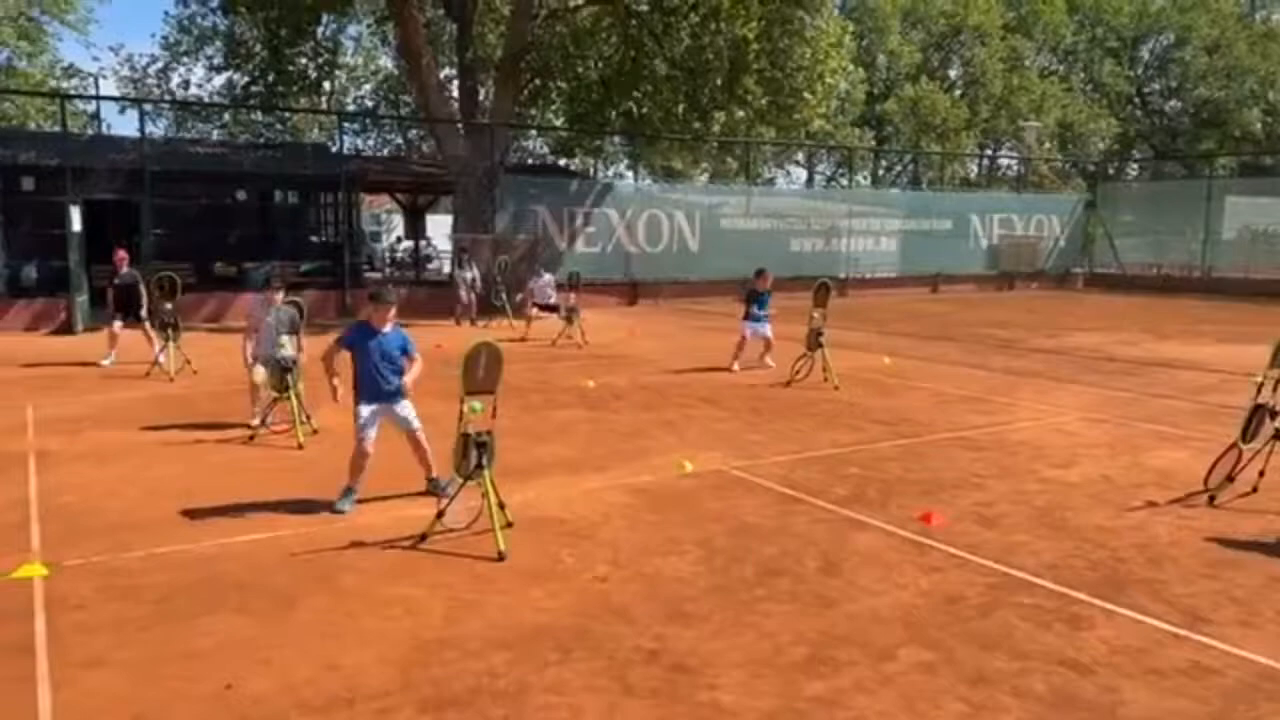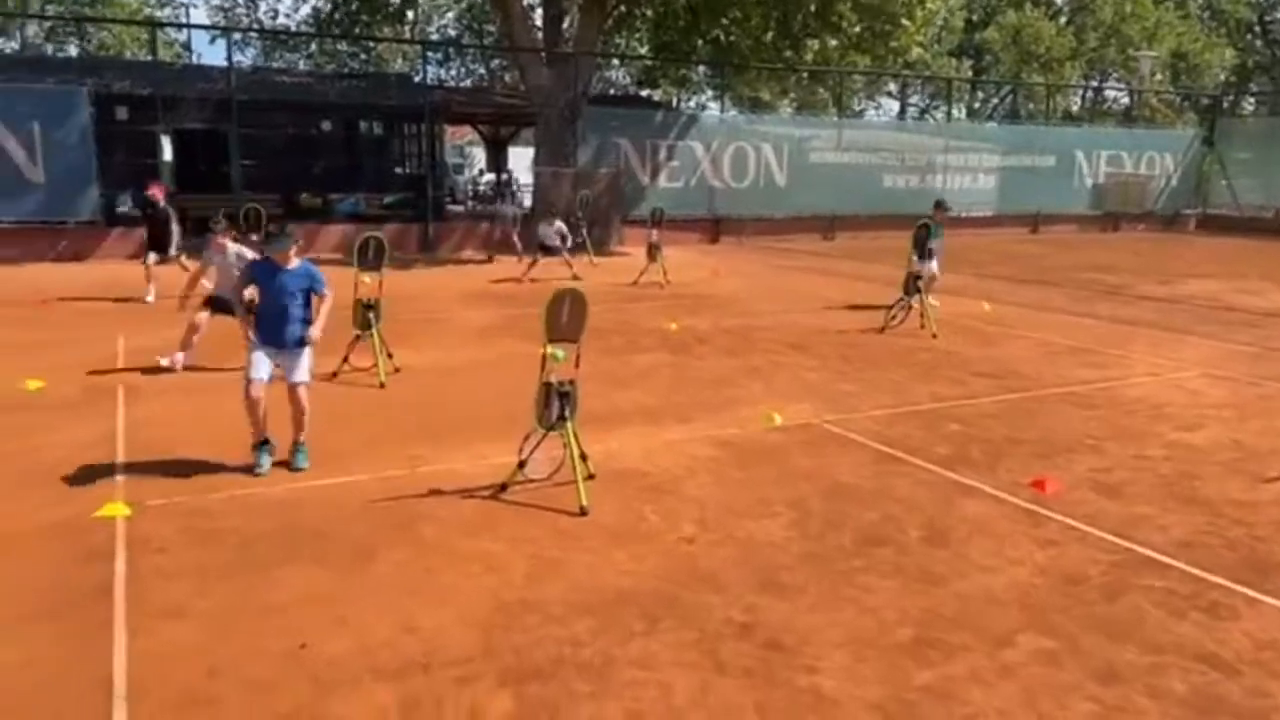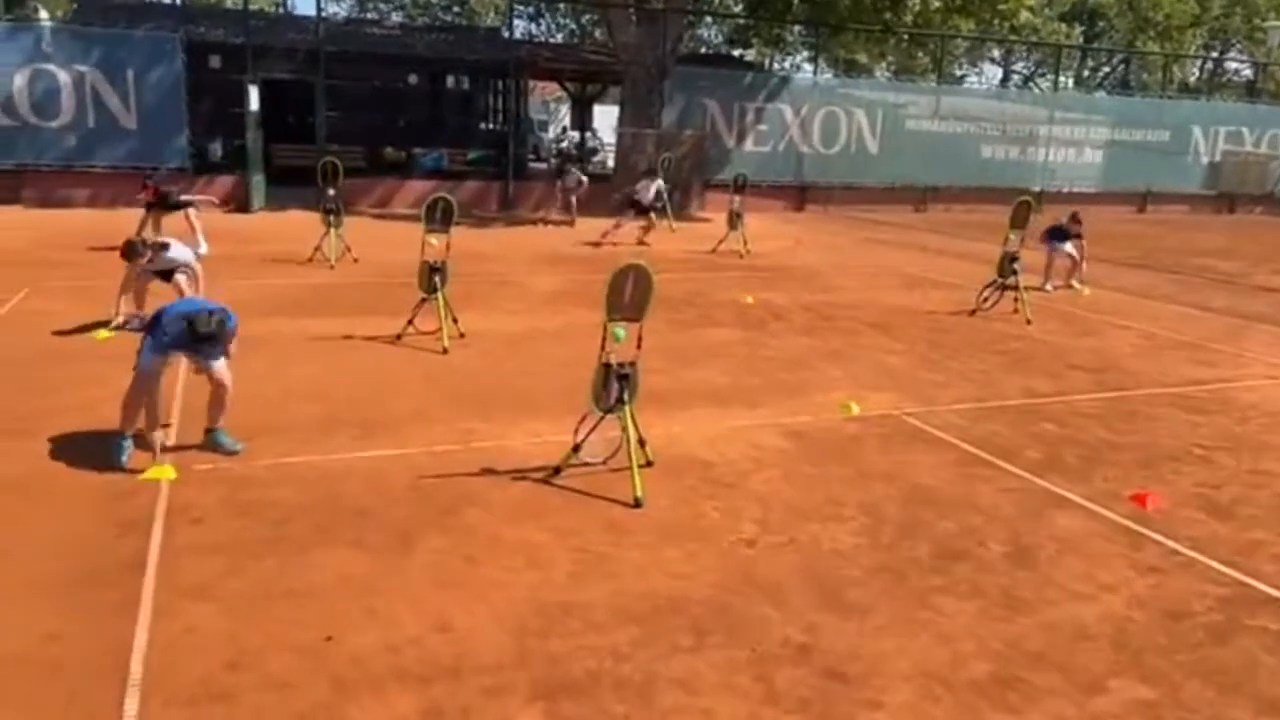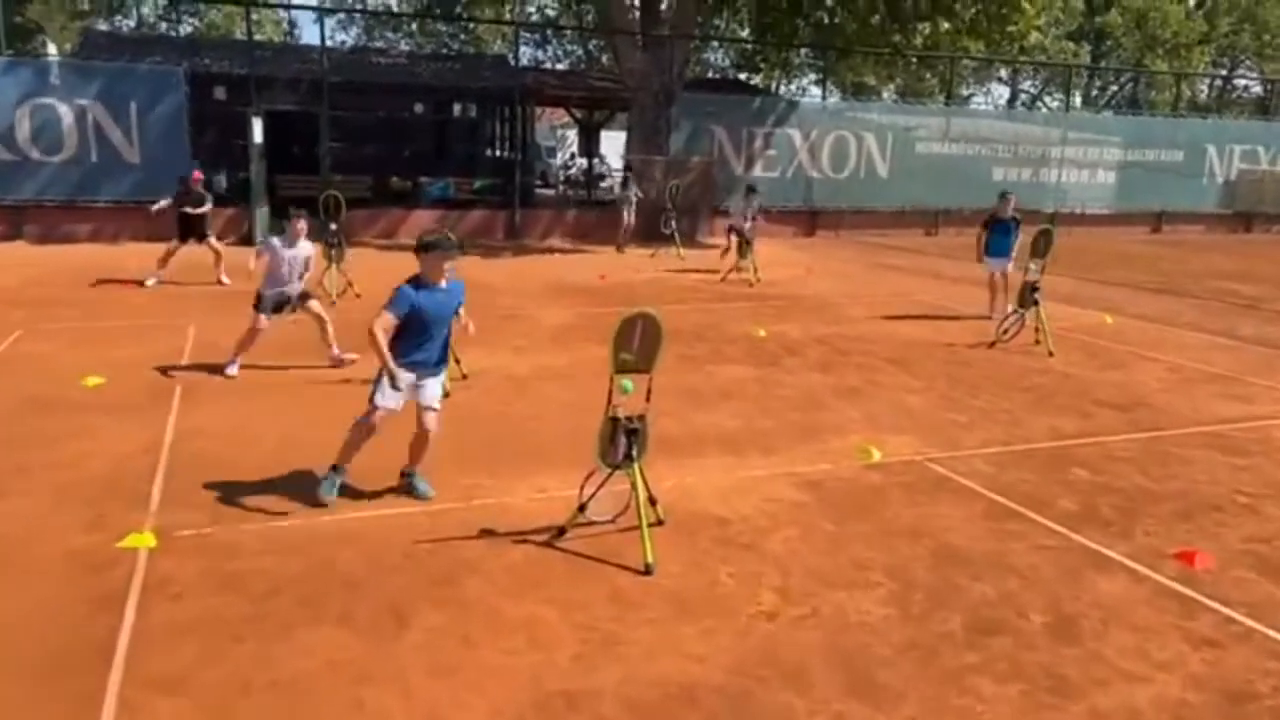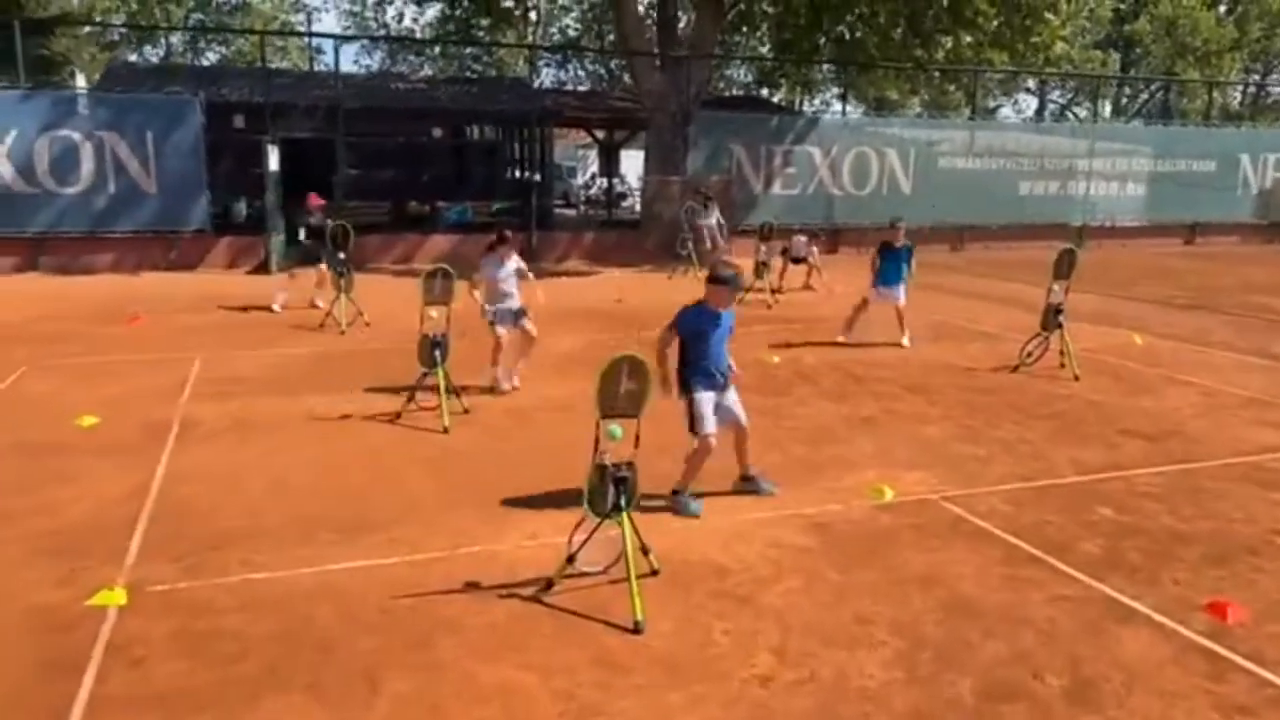
dt=0.7s
person 1, frame 1
left shoulder: (400, 335)
right shoulder: (356, 332)
left elbow: (417, 360)
right elbow: (330, 355)
left wrist: (410, 377)
right wrist: (333, 382)
left hip: (397, 398)
right hip: (367, 401)
left knee: (418, 439)
right knee: (365, 447)
left ankle: (433, 481)
right ankle: (351, 490)
person 1, frame 2
left shoulder: (309, 272)
right shoulder: (259, 267)
left elbow: (326, 297)
right elbow: (238, 291)
left wrist: (318, 326)
right wrist: (244, 320)
left hip: (297, 343)
right hip: (264, 342)
left knee: (299, 396)
right knee: (253, 393)
left ankle: (299, 445)
right ankle: (262, 444)
person 1, frame 3
left shoulder: (226, 322)
right shoulder: (168, 333)
right elbow: (152, 382)
left wrist: (229, 345)
right wrist: (153, 426)
right hip: (160, 334)
left knee: (223, 383)
right knee: (142, 380)
left ankle: (214, 432)
right ankle: (124, 438)
person 1, frame 4
left shoulder: (456, 287)
right shoulder: (408, 293)
right elbow: (376, 330)
left wrist: (465, 321)
right wrist: (390, 368)
left hip: (434, 369)
right hip: (401, 367)
left knee: (427, 427)
right knee: (372, 420)
left ankle: (410, 474)
right ankle: (337, 472)
person 1, frame 5
left shoulder: (728, 314)
right shoulder: (690, 315)
right elbow: (663, 343)
left wrist: (730, 365)
right wrist: (664, 376)
left hip: (722, 384)
right hip: (698, 387)
left knee: (742, 429)
right knee: (708, 444)
left ankle: (747, 477)
right ankle: (680, 493)
